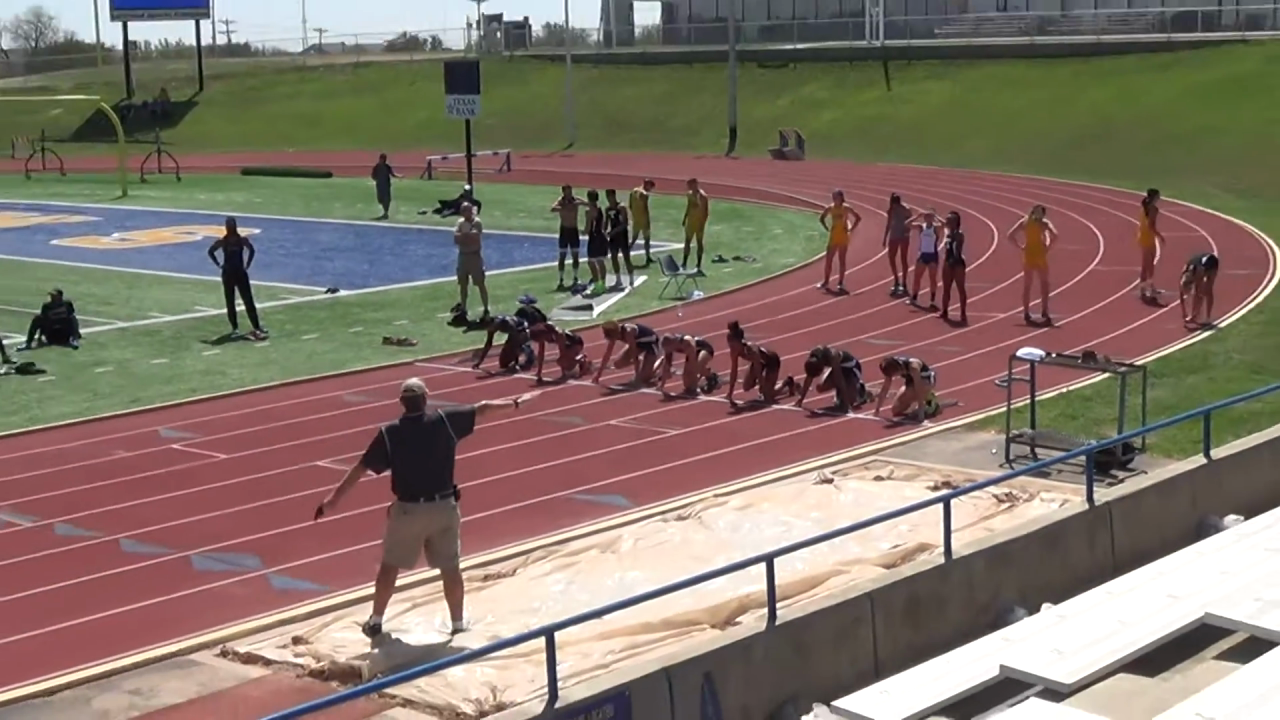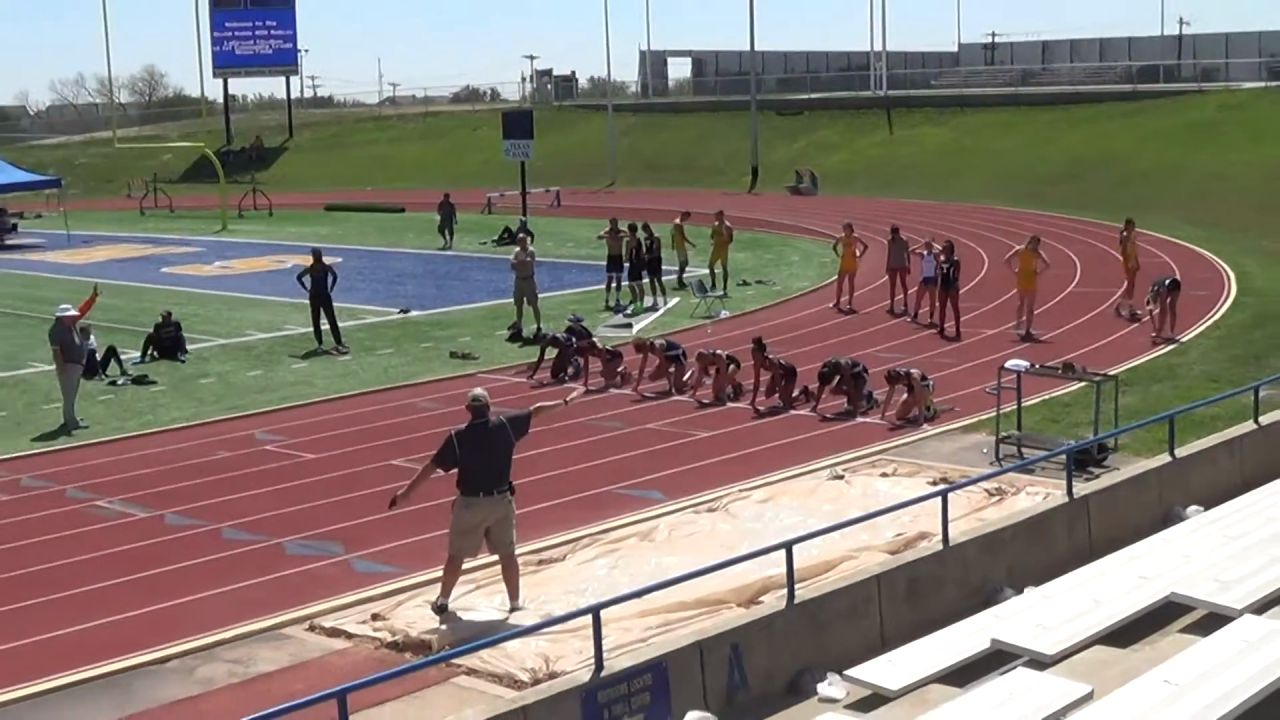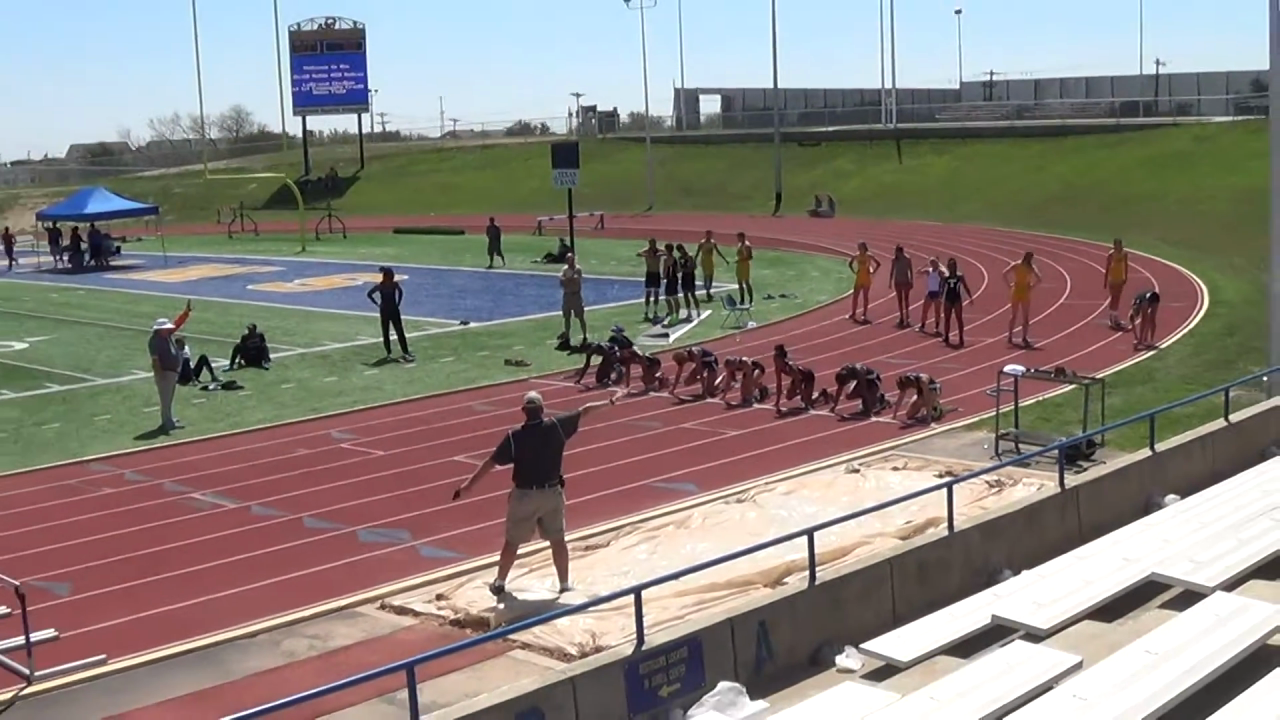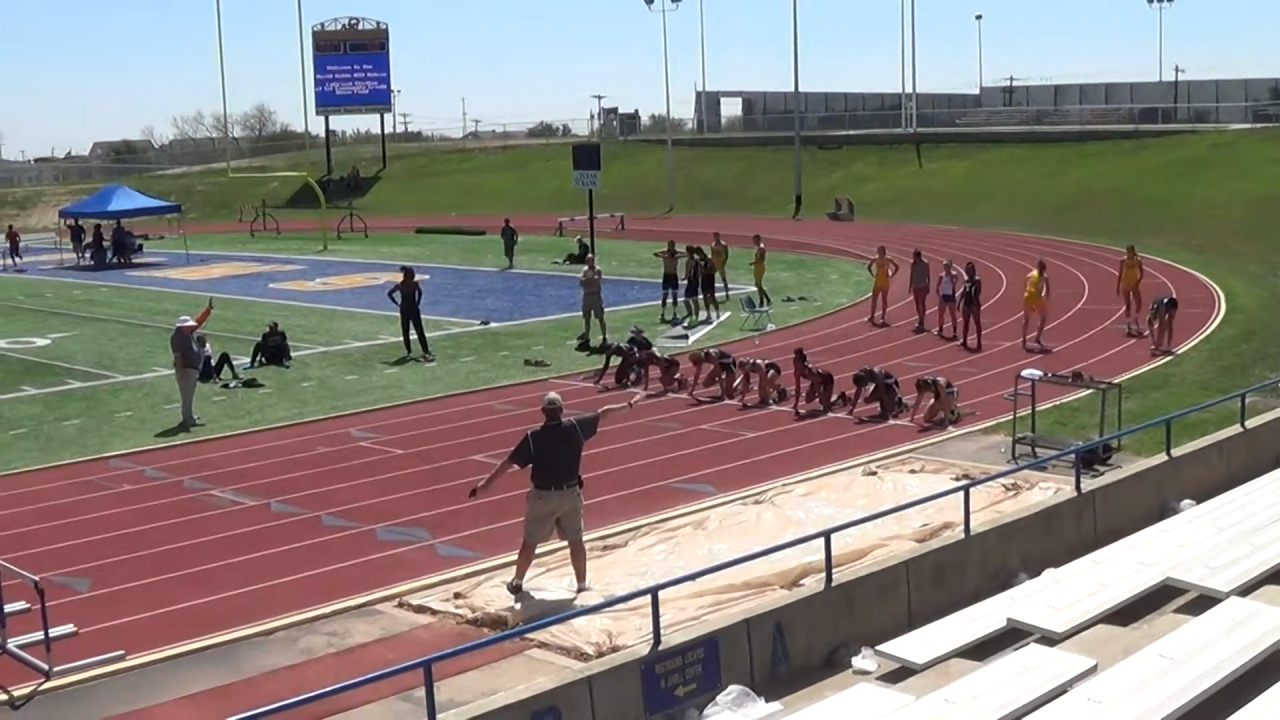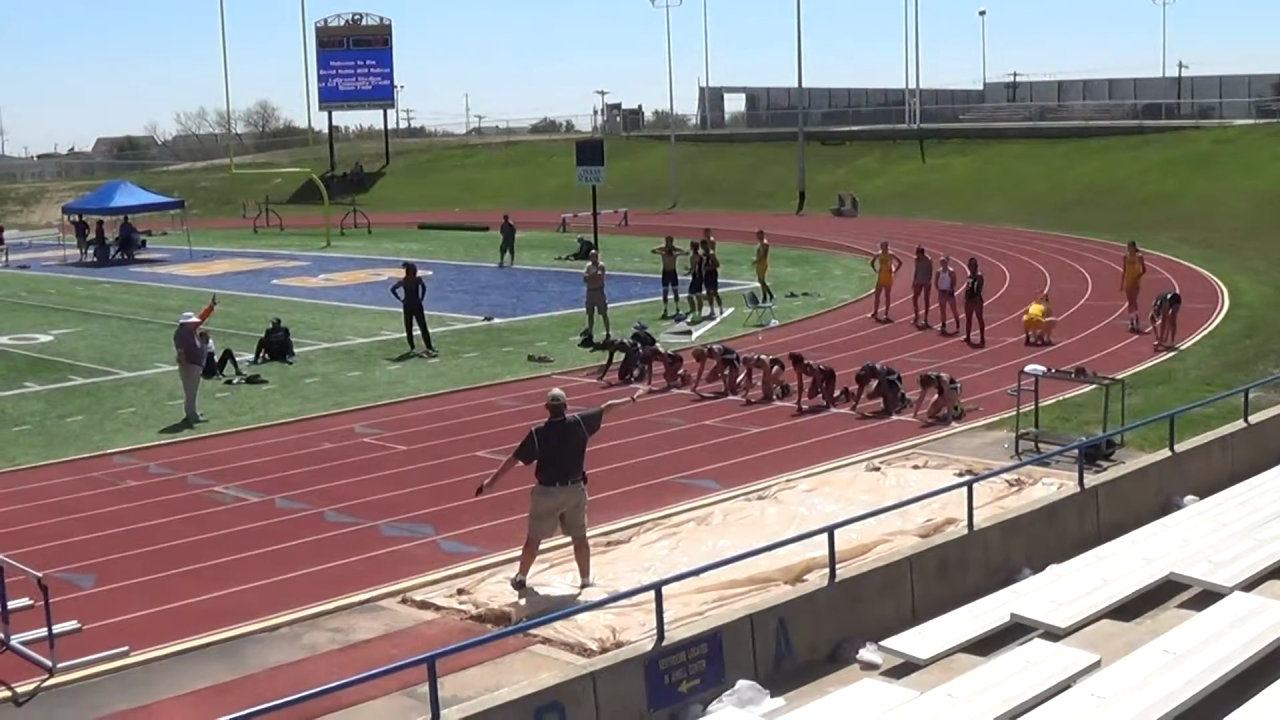
dt=0.5s
person 1, frame 1
left shoulder: (389, 433)
right shoulder: (444, 420)
left elbow: (362, 467)
right elbow: (483, 409)
left wrist: (335, 496)
right wrist: (516, 402)
left hip: (407, 510)
right hip: (444, 506)
left knee: (390, 566)
right knee: (450, 568)
left ankle: (375, 621)
right ankle: (458, 624)
person 1, frame 2
left shoulder: (458, 437)
right shoulder: (505, 425)
left elbow: (432, 466)
right elbow: (537, 411)
left wrist: (407, 490)
right wrist: (566, 401)
left hip: (470, 504)
right hip: (501, 501)
left knee: (456, 555)
right knee: (508, 554)
left ankle: (442, 602)
right ankle: (515, 604)
person 1, frame 3
left shoulder: (514, 437)
right shoulder: (556, 426)
left elbow: (491, 462)
right elbow: (584, 411)
left wrist: (469, 484)
left hip: (524, 495)
right hip: (552, 493)
left knee: (512, 542)
right knee: (558, 540)
left ankle: (499, 583)
right ankle: (564, 585)
person 1, frame 4
left shoulder: (533, 437)
right shoulder: (575, 427)
left elbow: (509, 462)
right elbow: (604, 413)
left wrist: (486, 483)
left hip: (543, 496)
right hip: (570, 494)
left knee: (529, 542)
right knee: (576, 541)
left ankle: (517, 583)
right ankle: (582, 585)
person 1, frame 5
left shoulder: (538, 433)
right shoulder: (579, 423)
left elbow: (514, 459)
right elbow: (608, 407)
left wrist: (491, 480)
left hip: (547, 492)
right hip: (575, 490)
left knee: (534, 538)
right knee: (579, 537)
left ankle: (520, 579)
